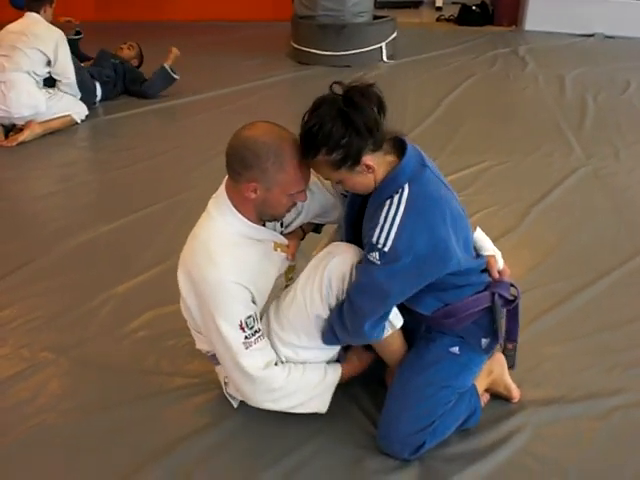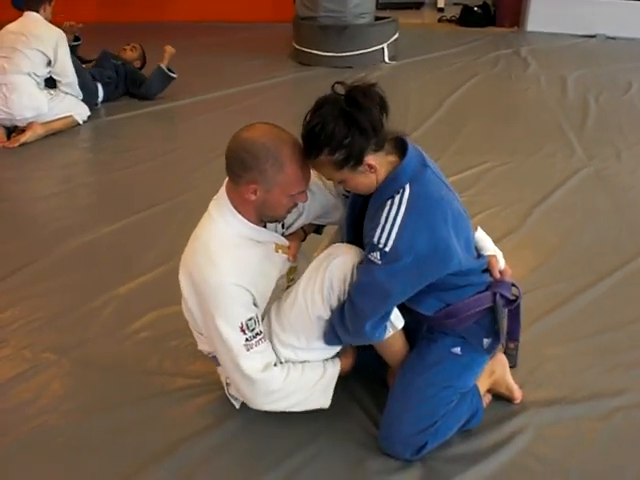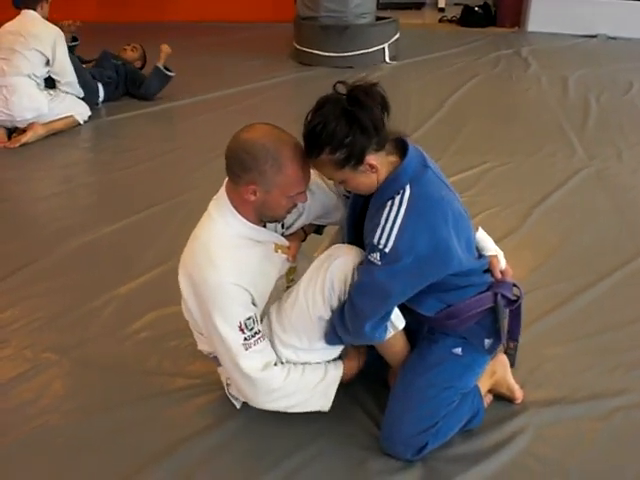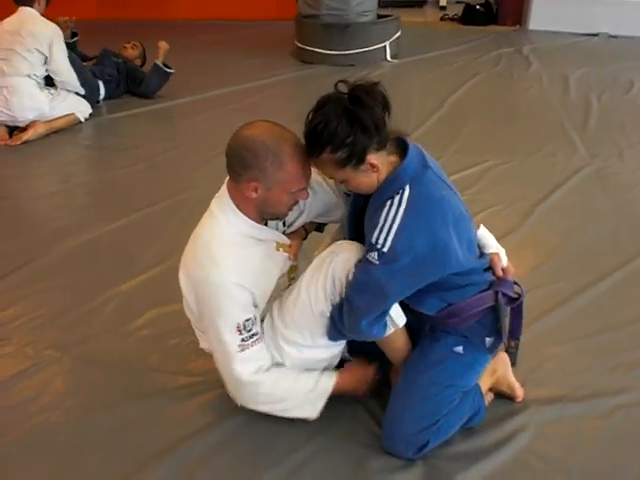
dt=0.1s
person 1, frame 1
left shoulder: (405, 224)
right shoulder: (398, 156)
left elbow: (361, 318)
left wrist: (322, 334)
left hip: (458, 324)
right hip: (419, 298)
left knee: (399, 440)
left ankle: (482, 373)
person 1, frame 2
left shoulder: (407, 224)
right shoulder: (401, 157)
left elbow: (363, 317)
left wrist: (326, 334)
left hip: (460, 325)
right hip: (423, 298)
left knee: (400, 442)
left ankle: (484, 375)
person 1, frame 3
left shoulder: (407, 225)
right shoulder: (402, 157)
left elbow: (363, 318)
left wrist: (327, 334)
left hip: (461, 324)
right hip: (422, 297)
left knee: (401, 441)
left ankle: (485, 375)
person 1, frame 4
left shoulder: (405, 224)
right shoulder: (403, 156)
left elbow: (361, 313)
left wrist: (325, 326)
left hip: (462, 324)
right hip: (426, 296)
left knee: (402, 441)
left ankle: (486, 374)
person 2, frame 1
left shoulder: (270, 186)
right shoulder: (219, 268)
right elbow: (259, 384)
right wrist: (343, 372)
left hip: (282, 310)
right hip: (257, 366)
right knee: (343, 262)
person 2, frame 2
left shoulder: (272, 187)
right shoulder: (220, 270)
right elbow: (258, 386)
right wrist: (341, 367)
left hip: (284, 311)
right hip: (259, 366)
right knee: (345, 263)
person 2, frame 3
left shoulder: (272, 186)
right shoulder: (219, 269)
right elbow: (259, 385)
right wrist: (344, 370)
left hip: (284, 312)
right hip: (261, 367)
right knee: (346, 264)
person 2, frame 4
left shoulder: (272, 187)
right shoulder: (221, 269)
right elbow: (249, 384)
right wrist: (339, 383)
left hip: (286, 311)
right hip: (268, 363)
right knee: (347, 259)
person 3, frame 1
right shoulder: (52, 33)
right elbow: (66, 77)
right wrist: (71, 98)
right hip: (21, 100)
right knee: (79, 109)
right ankle: (36, 128)
person 3, frame 2
right shoulder: (52, 32)
right elbow: (65, 76)
right wrist: (75, 97)
right hip: (22, 100)
right knee: (81, 110)
right ankle: (38, 129)
person 3, frame 3
right shoulder: (50, 31)
right elbow: (65, 76)
right wrist: (76, 95)
right hip: (23, 101)
right knee: (81, 110)
right ankle: (39, 130)
person 3, frame 4
right shoulder: (47, 28)
right elbow: (62, 74)
right wrist: (78, 90)
right hip: (23, 100)
right knee: (82, 107)
right ankle: (40, 128)
person 4, frame 1
left shoulder: (127, 70)
right shoulder: (101, 60)
left elbow: (147, 89)
right elbow: (74, 54)
left wrist: (168, 63)
right wrist: (72, 31)
left hip: (90, 87)
person 4, frame 2
left shoulder: (130, 71)
right shoulder: (104, 61)
left elbow: (147, 91)
right elbow: (75, 62)
left wrist: (164, 62)
right wrist: (70, 36)
left hip: (91, 89)
person 4, frame 3
left shoulder: (130, 71)
right shoulder: (103, 61)
left elbow: (147, 91)
right elbow: (75, 62)
left wrist: (161, 61)
right wrist: (68, 35)
person 4, frame 4
left shoulder: (131, 69)
right shoulder: (104, 58)
left elbow: (147, 89)
right elbow: (74, 57)
left wrist: (160, 59)
right wrist: (67, 31)
left hip: (93, 87)
